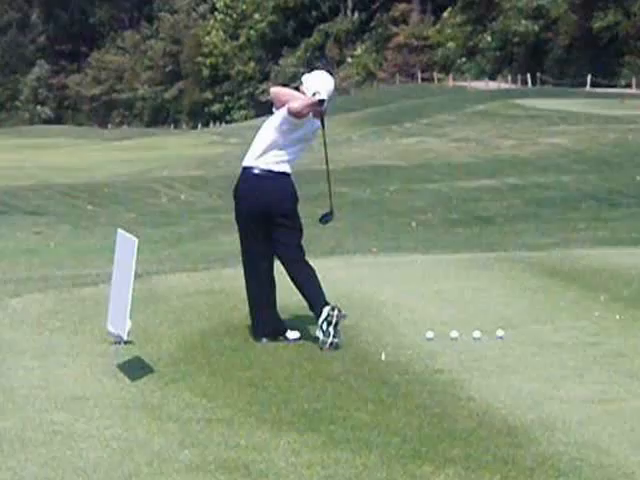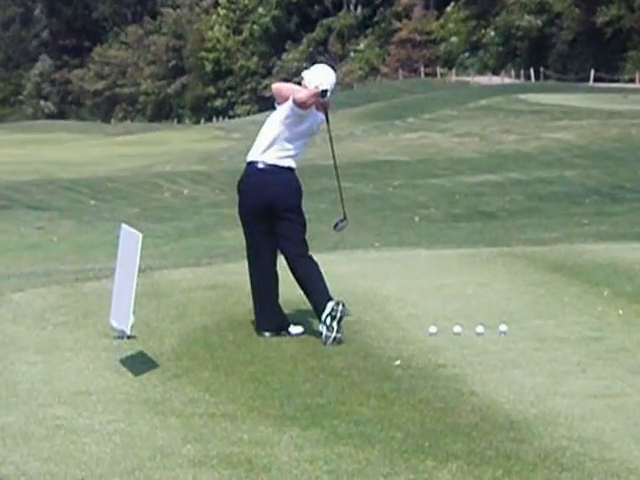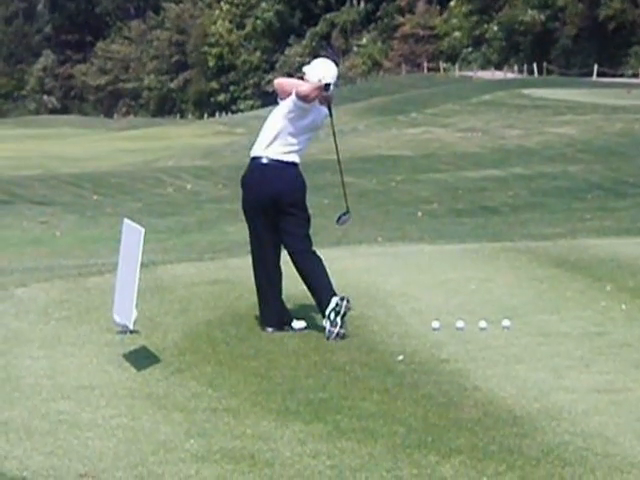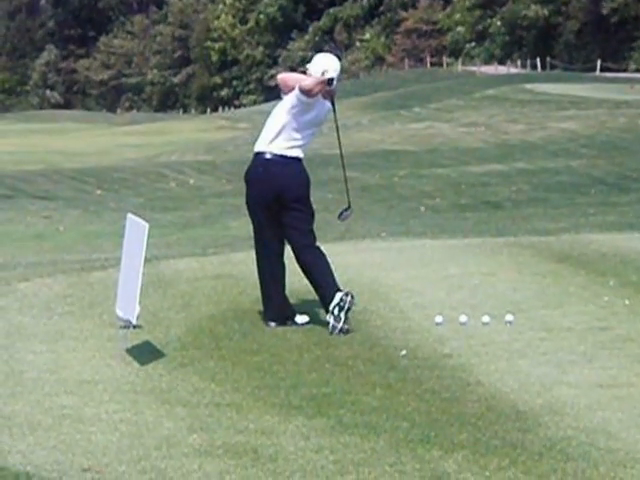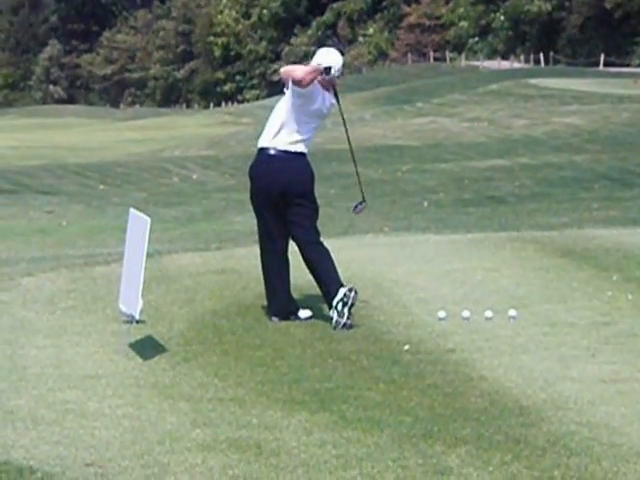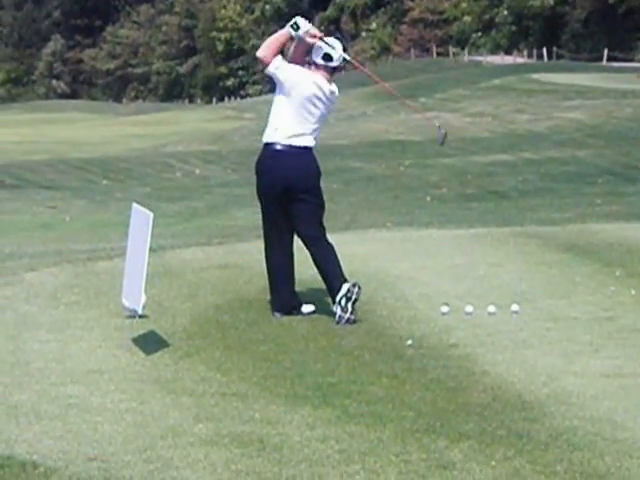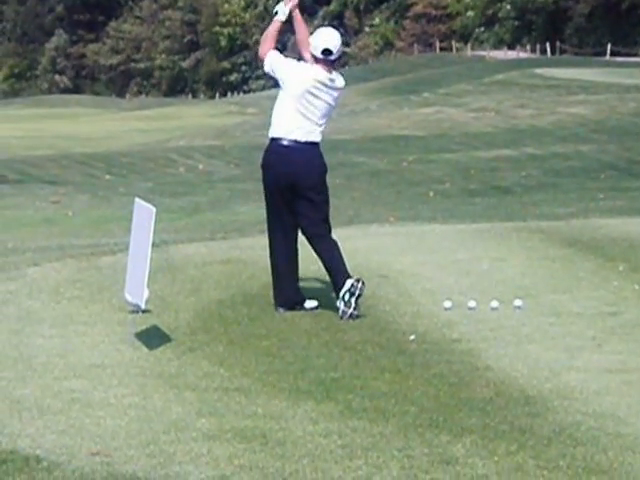
dt=0.3s
person 1, frame 1
left shoulder: (298, 115)
right shoulder: (313, 123)
left elbow: (295, 107)
right elbow: (276, 92)
left wrist: (311, 100)
right wrist: (314, 104)
left hip: (251, 185)
right hip: (280, 187)
left knee: (257, 261)
right knee: (294, 257)
left ankle: (267, 327)
right ankle: (323, 310)
person 1, frame 2
left shoulder: (300, 108)
right shoulder: (317, 117)
left elbow: (300, 98)
right elbow: (277, 88)
left wrist: (314, 92)
right wrist: (318, 96)
left hip: (255, 180)
right hip: (285, 182)
left knee: (261, 256)
right knee: (298, 252)
left ankle: (270, 321)
right ankle: (326, 305)
person 1, frame 3
left shoulder: (302, 102)
right shoulder: (321, 112)
left elbow: (303, 91)
right elbow: (280, 83)
left wrist: (317, 86)
right wrist: (321, 89)
left hip: (259, 175)
right hip: (288, 177)
left knee: (265, 251)
right knee: (301, 247)
left ankle: (274, 317)
right ankle: (330, 301)
person 1, frame 4
left shoulder: (307, 97)
right shoulder: (324, 107)
left elbow: (305, 85)
right elbow: (283, 79)
left wrist: (319, 81)
right wrist: (326, 86)
left hip: (263, 171)
right hip: (292, 173)
left knee: (268, 246)
right knee: (305, 243)
left ankle: (277, 311)
right ankle: (334, 296)
person 1, frame 5
left shoulder: (306, 89)
right shoulder: (327, 101)
left elbow: (292, 74)
right elbow: (292, 73)
left wrist: (317, 69)
right wrist: (327, 77)
left hip: (267, 166)
right hip: (297, 168)
left knee: (272, 241)
right knee: (309, 237)
left ankle: (281, 306)
right ankle: (336, 292)
person 1, frame 6
left shoulder: (297, 77)
right shoulder: (330, 93)
left elbow: (263, 55)
right elbow: (297, 60)
left wrist: (294, 28)
right wrist: (303, 36)
left hip: (273, 161)
right hip: (304, 163)
left knee: (277, 236)
right knee: (314, 233)
left ankle: (284, 302)
right ankle: (340, 288)
person 1, frame 7
left shoulder: (295, 73)
right shoulder: (337, 84)
left elbow: (264, 52)
right elbow: (308, 53)
left hip: (278, 155)
right hip: (309, 158)
left knee: (281, 230)
right knee: (318, 229)
left ankle: (287, 297)
right ankle: (344, 282)
